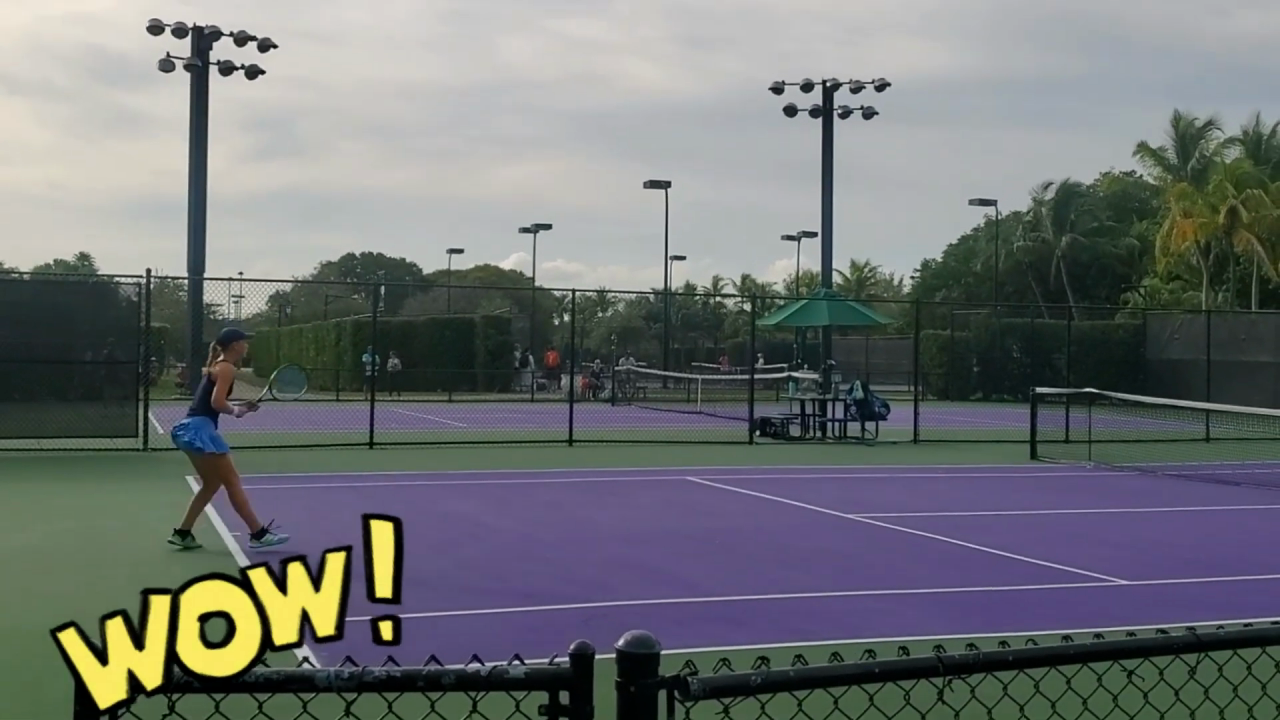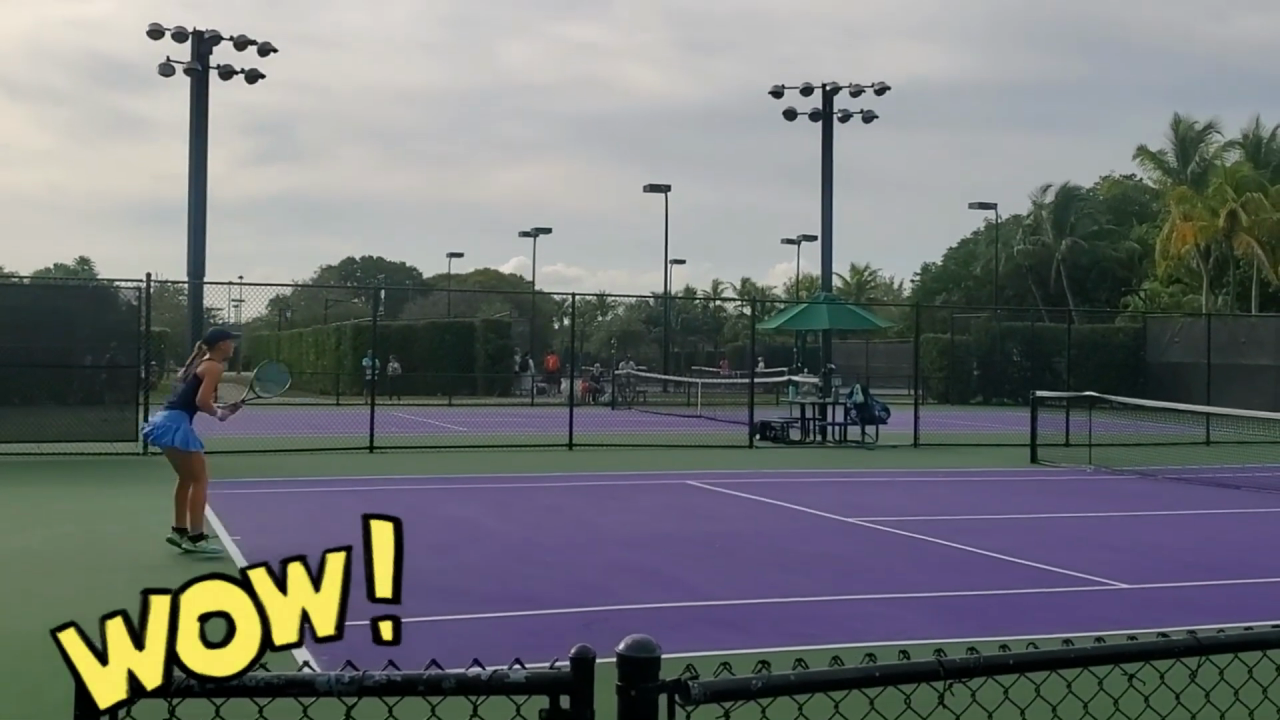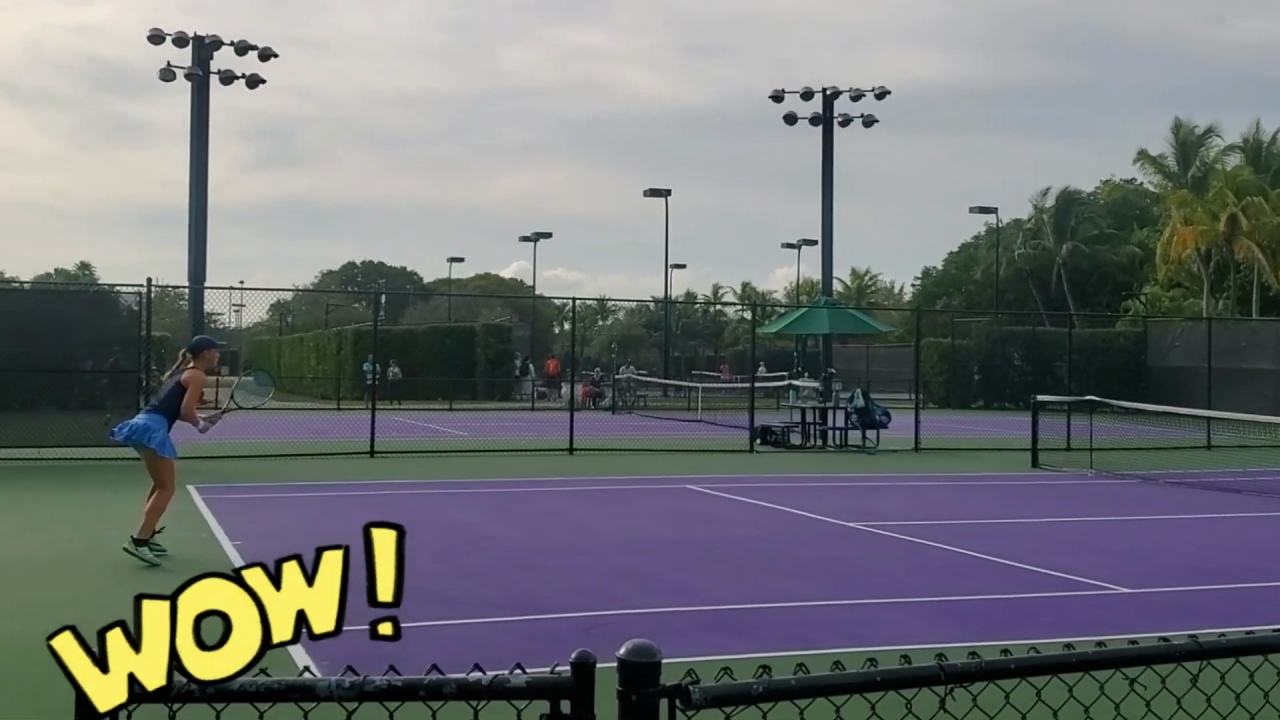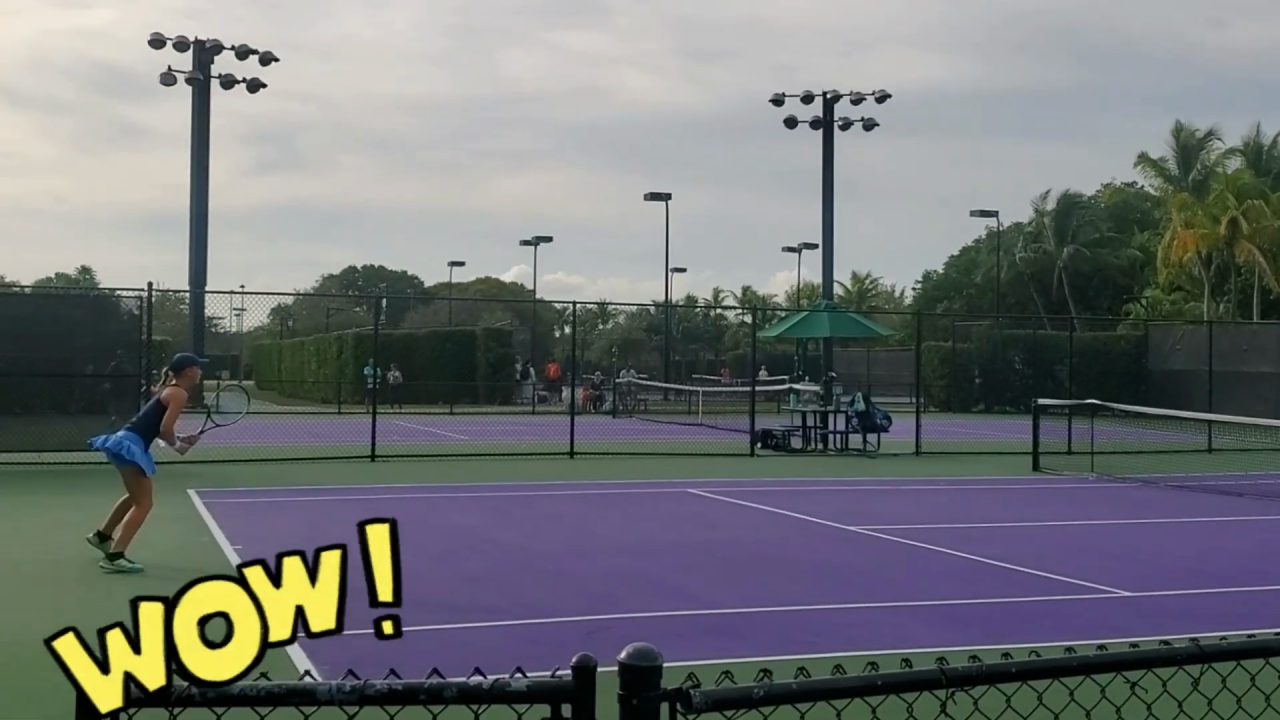
dt=0.1s
person 1, frame 1
left shoulder: (214, 367)
right shoulder: (225, 369)
right elbow: (216, 403)
left wrist: (239, 407)
right wrist: (236, 411)
left hip: (193, 428)
right hip: (201, 430)
left knee: (211, 484)
right knee: (232, 483)
left ankle: (182, 532)
right ankle: (259, 534)
person 1, frame 2
left shoulder: (199, 365)
right shoulder: (214, 367)
right elbow: (202, 401)
left wrist: (223, 409)
right wrist: (218, 413)
left hip: (165, 421)
right hip: (175, 425)
left knee: (187, 479)
right knee: (199, 481)
left ankle: (180, 531)
right ankle: (196, 538)
person 1, frame 3
left shoulder: (183, 373)
right shoulder: (197, 375)
right elbow: (186, 411)
left wrist: (203, 420)
right wrist: (201, 424)
left hip: (145, 425)
right hip: (153, 429)
left knee: (161, 483)
right knee: (167, 489)
left ankle: (147, 534)
right ankle: (139, 541)
person 1, frame 4
left shoulder: (167, 390)
right shoulder: (179, 394)
right elbow: (165, 430)
left wrist: (182, 439)
right wrist: (177, 444)
left hip: (125, 443)
right hip: (130, 445)
left knee: (136, 496)
right knee: (143, 503)
left ankle: (102, 536)
right ankle: (114, 556)
